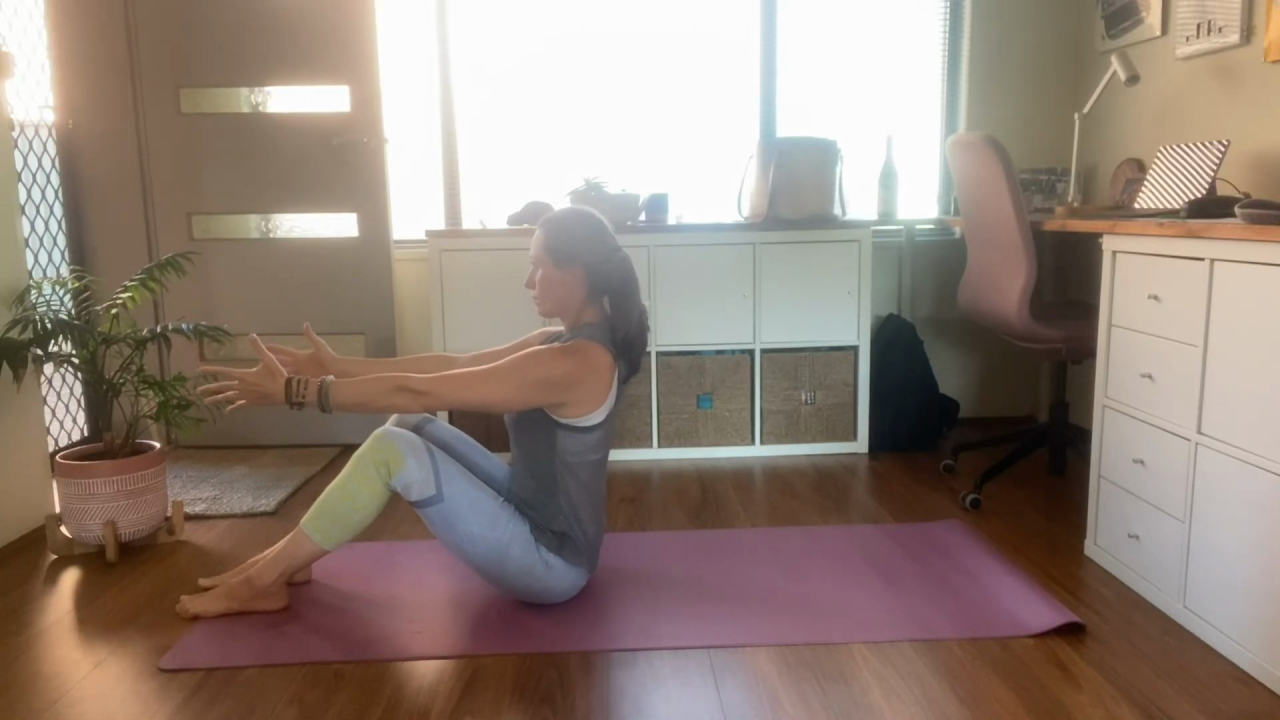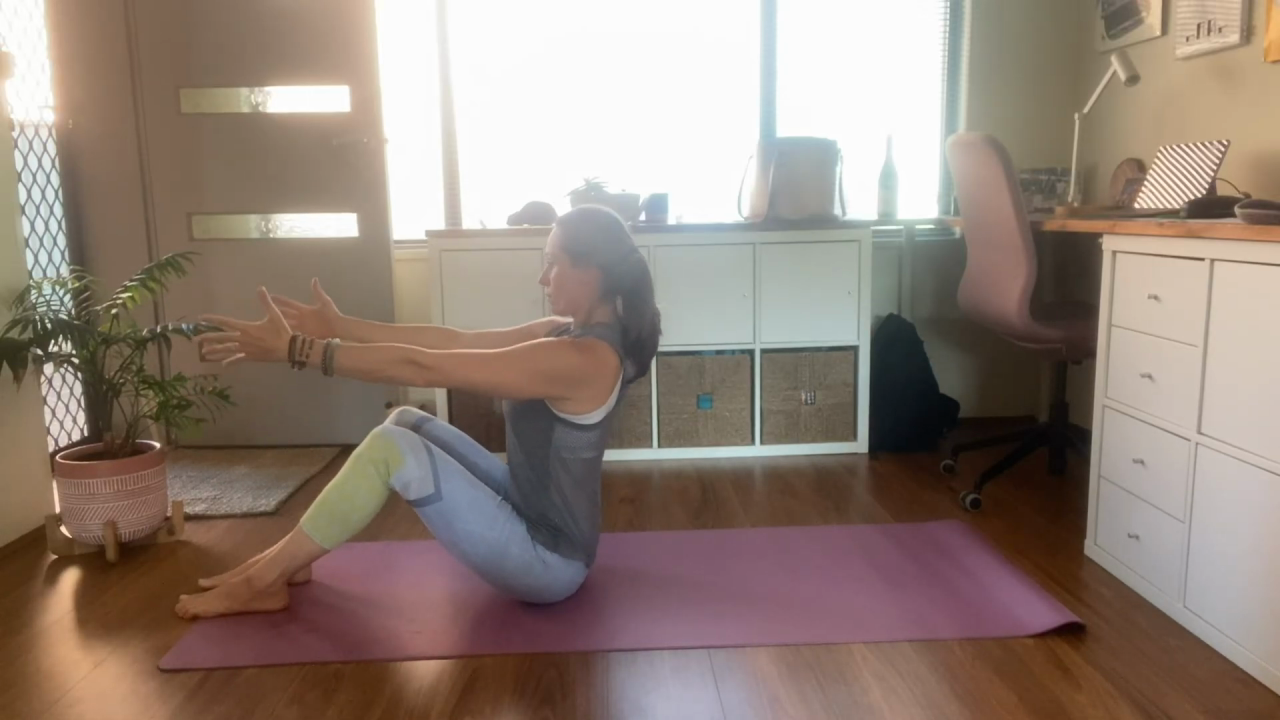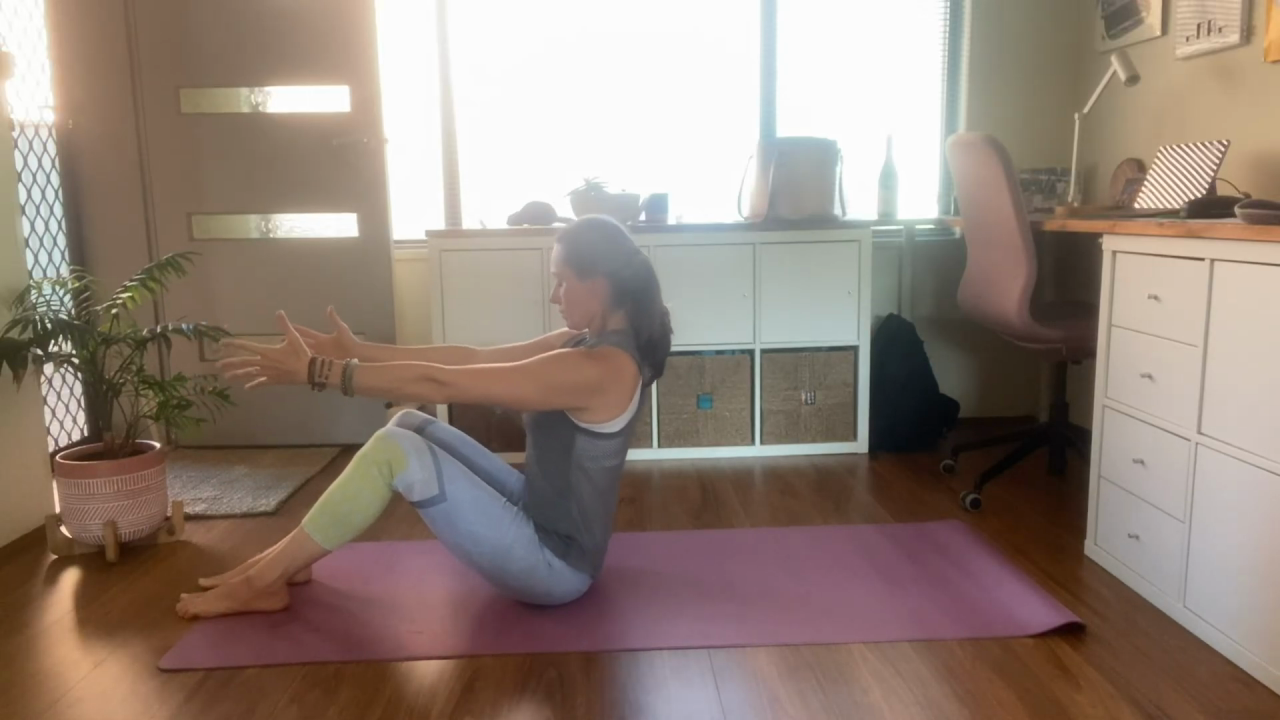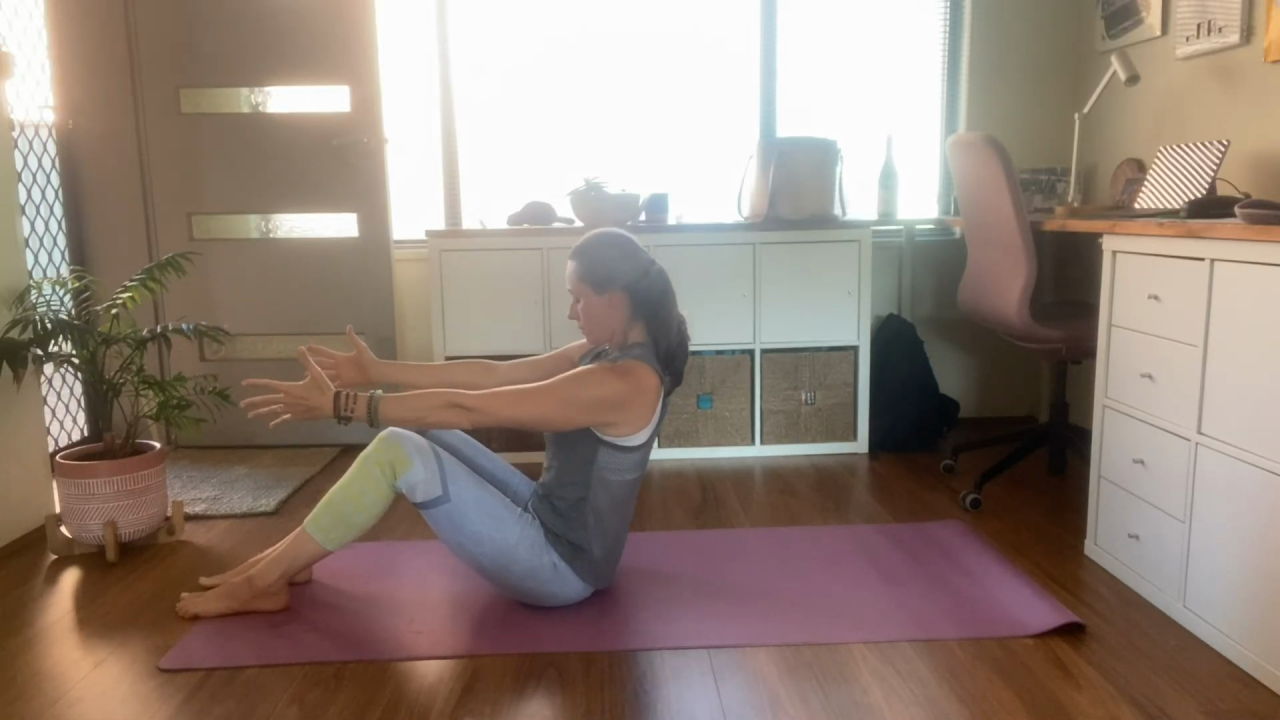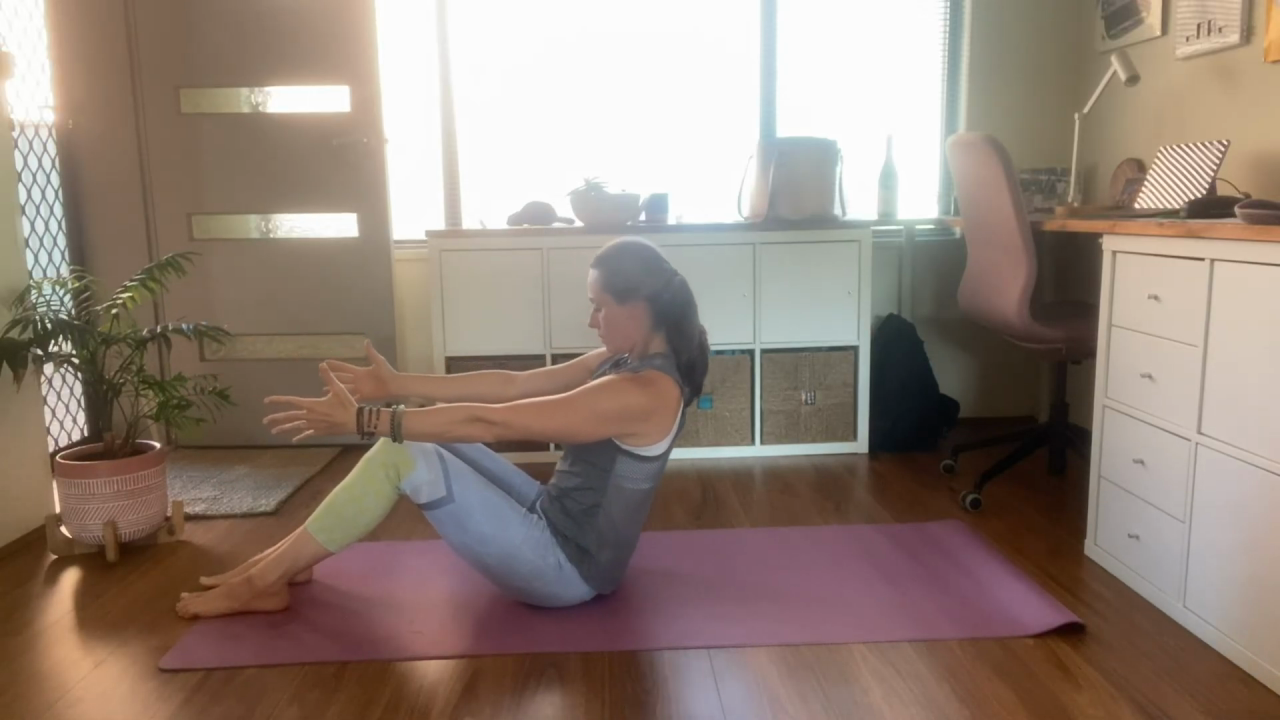
dt=0.5s
person 1, frame 1
left shoulder: (573, 362)
right shoulder: (573, 343)
left elbow: (419, 393)
right elbow: (454, 368)
left wrist: (293, 390)
right wrist: (338, 367)
left hip: (550, 562)
right hip: (539, 521)
left knee: (391, 451)
right knee: (407, 427)
left ankle: (262, 582)
right ankle: (285, 559)
person 1, frame 2
left shoulder: (579, 359)
right shoulder: (575, 335)
left elbow: (423, 368)
right elbow: (455, 342)
left wrist: (296, 349)
right wrist: (340, 327)
left hip: (548, 560)
right hip: (534, 519)
left knee: (388, 449)
right knee: (406, 423)
left ankle: (261, 583)
right ankle: (282, 560)
person 1, frame 3
left shoulder: (597, 369)
right shoulder: (592, 345)
left elbow: (443, 384)
right elbow: (475, 359)
left wrist: (317, 371)
right wrist: (360, 351)
left hip: (554, 562)
right hip: (543, 521)
left knee: (393, 451)
right knee: (409, 426)
left ankle: (261, 583)
right ankle: (285, 560)
person 1, frame 4
left shoulder: (621, 383)
right shoulder: (608, 354)
left elbow: (467, 410)
right elbow: (495, 374)
left wrist: (341, 404)
right wrist: (378, 370)
left hip: (561, 566)
right hip: (550, 524)
left knee: (397, 452)
right knee: (413, 433)
left ankle: (261, 583)
right ankle: (285, 559)
person 1, frame 5
left shoulder: (643, 393)
right shoulder: (628, 362)
left elbow: (490, 423)
right elbow: (514, 385)
left wrist: (363, 419)
right wrist: (398, 384)
left hip: (566, 567)
right hip: (557, 527)
left knee: (402, 456)
right knee: (414, 438)
left ankle: (261, 583)
right ankle: (285, 561)
